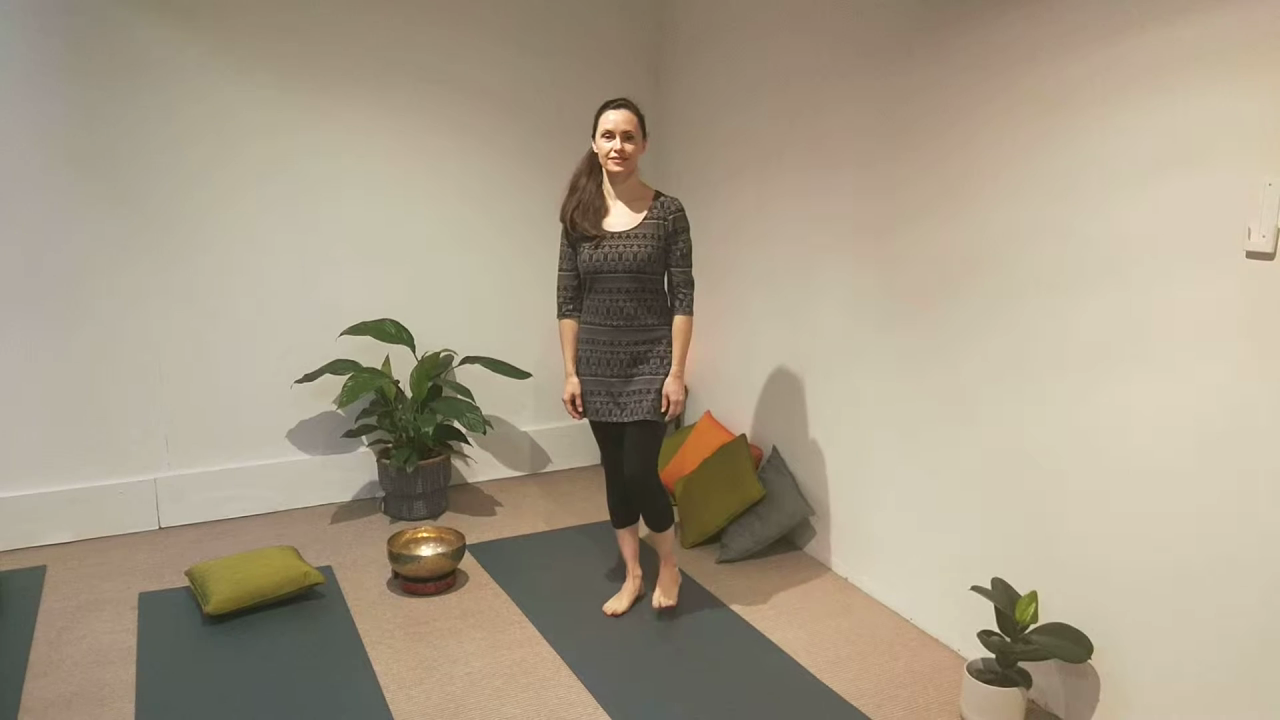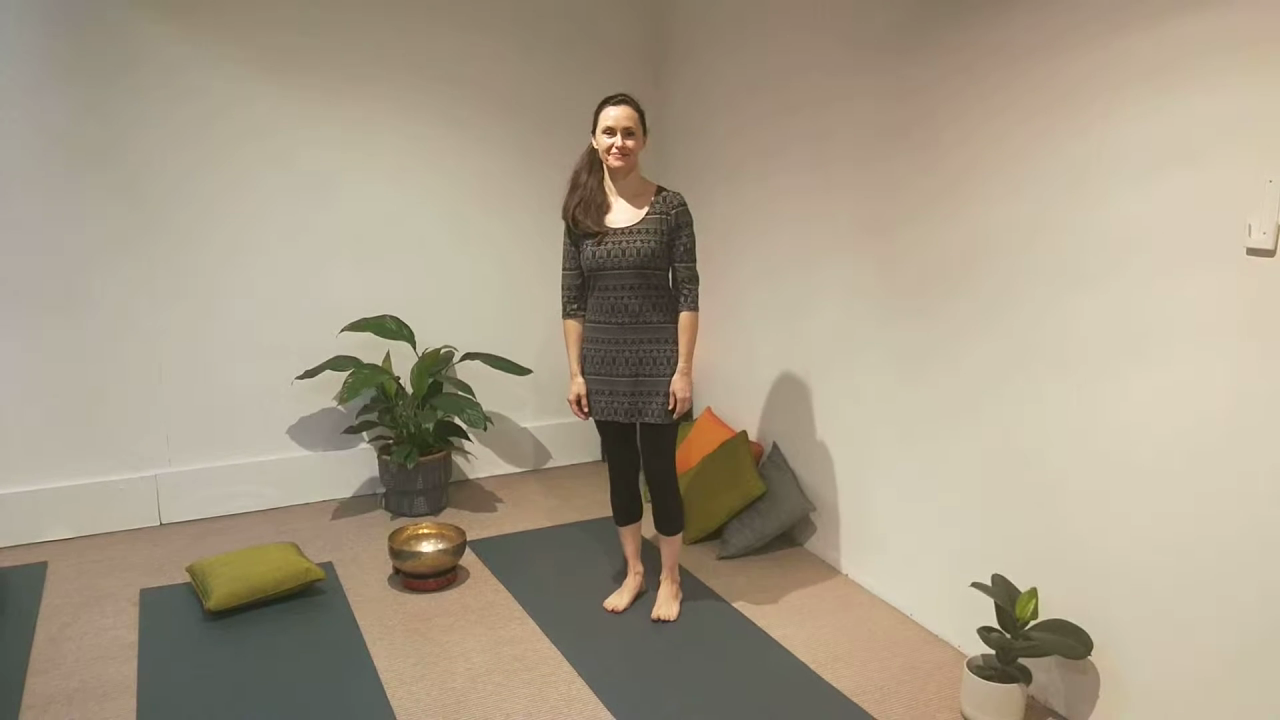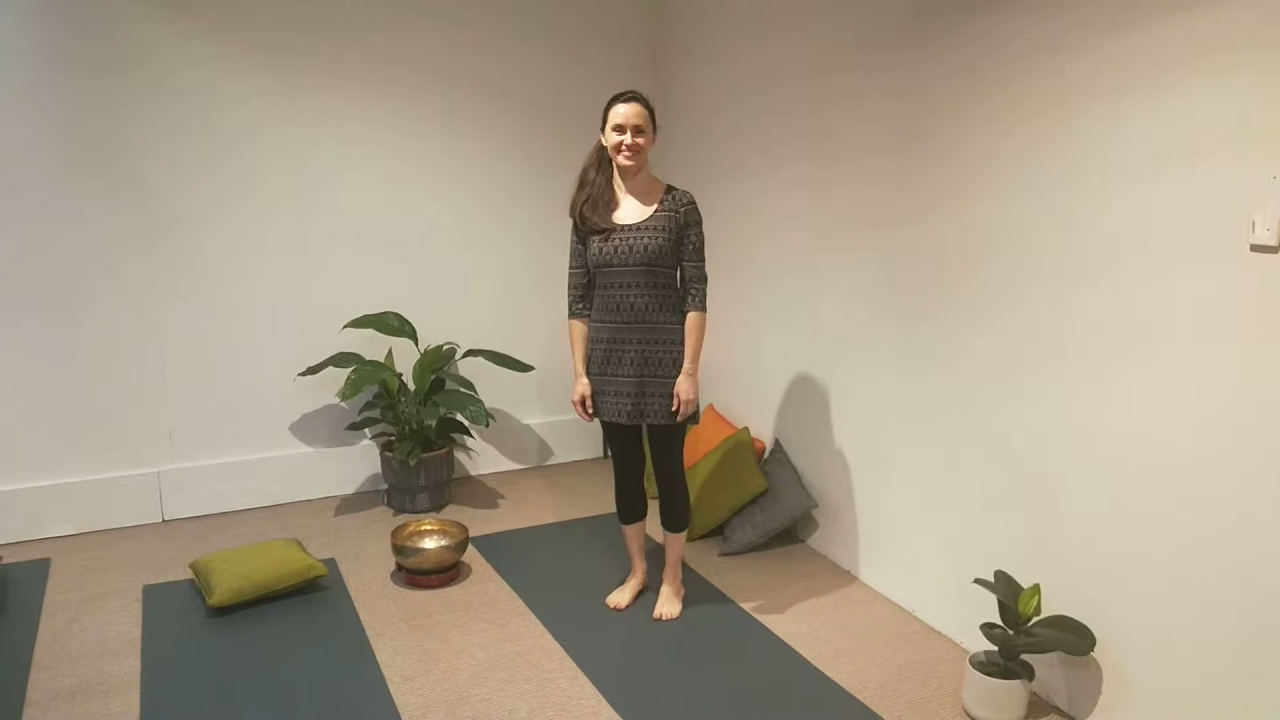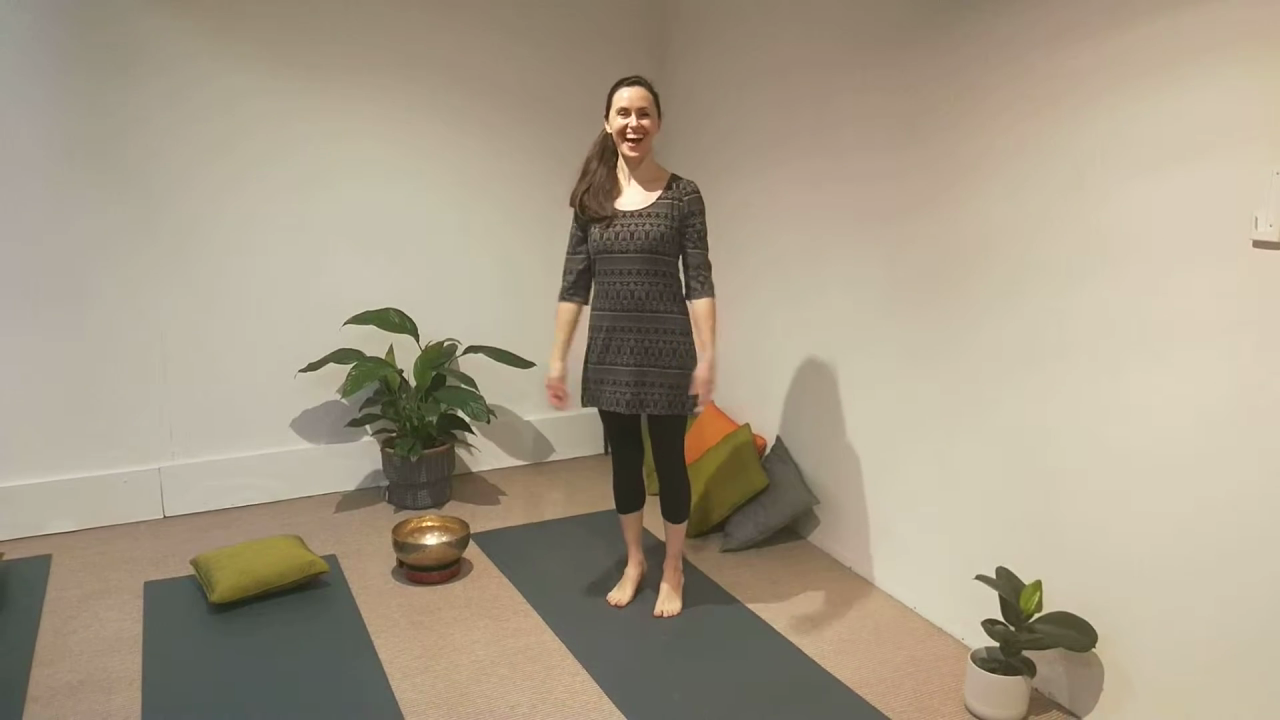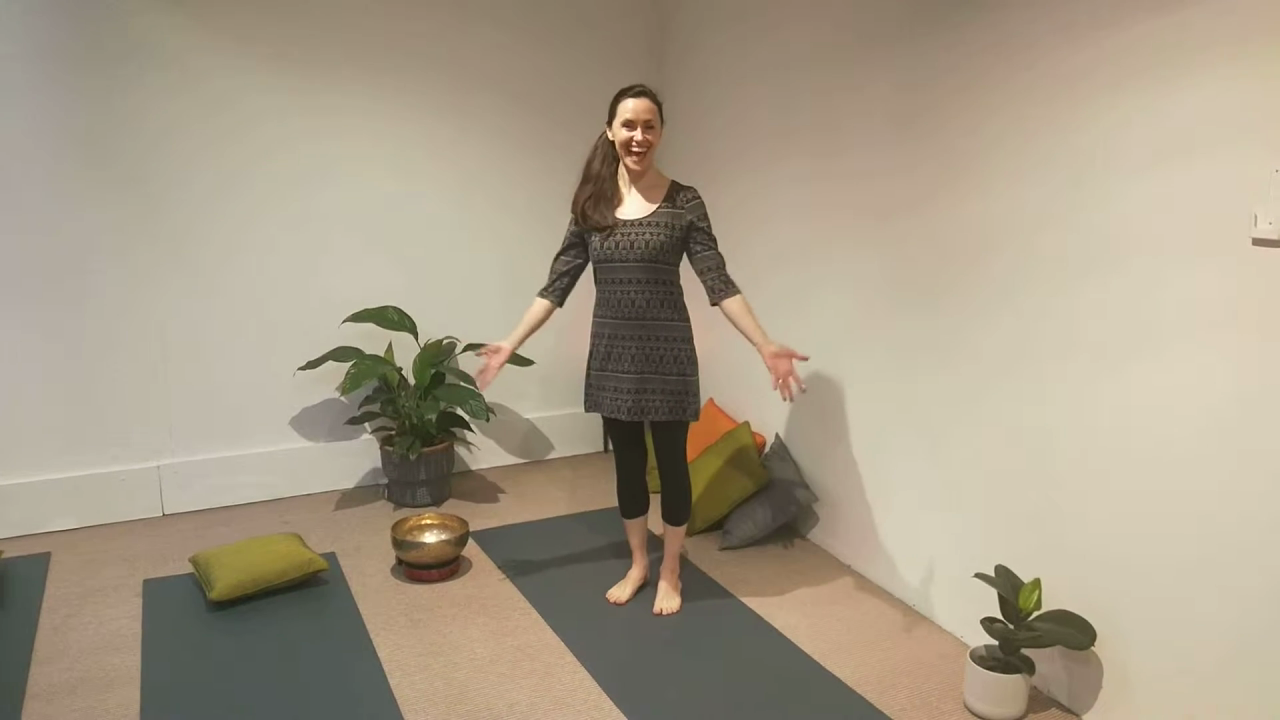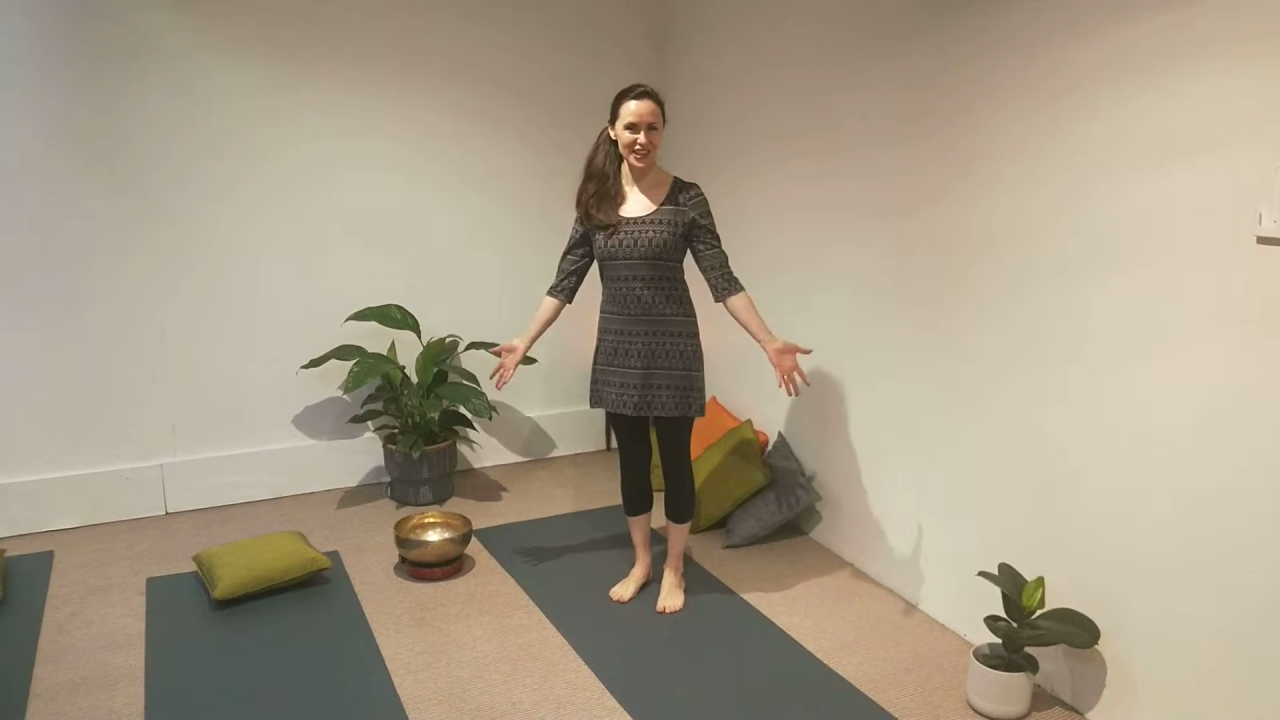
dt=0.5s
person 1, frame 1
left shoulder: (668, 212)
right shoulder: (580, 213)
left elbow: (682, 298)
right elbow: (568, 300)
left wrist: (677, 372)
right wrist: (570, 372)
left hip: (650, 359)
right hip: (597, 361)
left knee: (640, 470)
right knee: (615, 472)
left ankle: (668, 564)
right ankle: (633, 575)
person 1, frame 2
left shoulder: (670, 206)
right shoulder: (581, 211)
left elbow: (687, 293)
right elbow: (573, 298)
left wrist: (684, 368)
right wrist: (576, 372)
left hip: (656, 358)
right hip: (603, 361)
left knee: (659, 469)
right knee: (620, 468)
left ankle: (670, 579)
right ankle: (633, 572)
person 1, frame 3
left shoulder: (679, 206)
right shoulder: (589, 209)
left elbow: (695, 295)
right elbow: (578, 299)
left wrist: (690, 369)
right wrist: (580, 373)
left hip: (663, 358)
right hip: (609, 360)
left knee: (668, 468)
right knee: (625, 469)
left ankle: (672, 578)
right ankle: (636, 570)
person 1, frame 4
left shoulder: (683, 194)
right shoulder: (591, 196)
left elbow: (700, 283)
right elbow: (573, 284)
left wrist: (706, 357)
right wrist: (558, 357)
left hip: (666, 346)
right hip: (609, 348)
left knee: (669, 459)
right knee: (624, 458)
left ankle: (672, 572)
right ankle: (634, 562)
person 1, frame 5
left shoulder: (684, 202)
right shoulder: (591, 202)
left elbow: (719, 282)
right elbow: (558, 282)
left wrist: (766, 346)
right wrist: (512, 342)
left hip: (666, 352)
right hip: (611, 352)
left knee: (670, 462)
right knee: (627, 462)
left ankle: (670, 572)
right ankle: (638, 563)
person 1, frame 6
left shoulder: (686, 198)
right shoulder: (596, 200)
left elbow: (722, 279)
right elbow: (566, 279)
left wrist: (770, 342)
right wrist: (525, 341)
left hip: (672, 347)
right hip: (617, 348)
left knee: (674, 460)
right knee: (631, 459)
left ankle: (673, 569)
right ankle: (641, 562)
